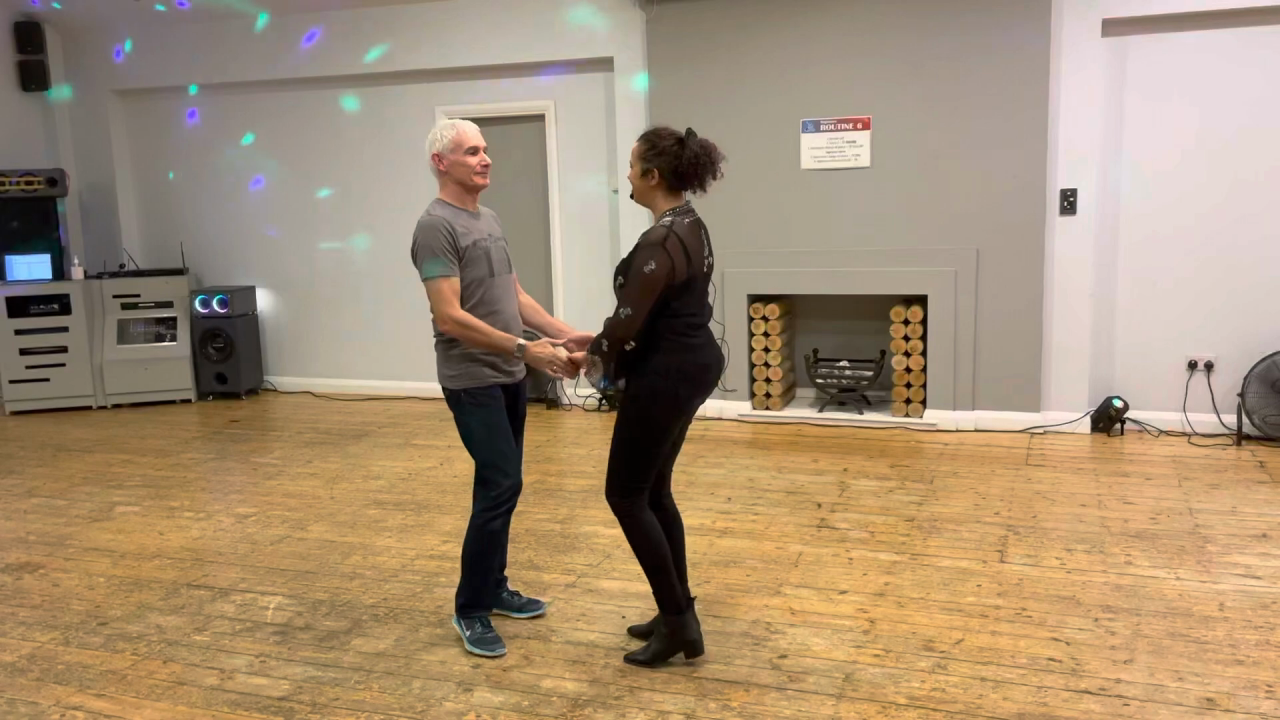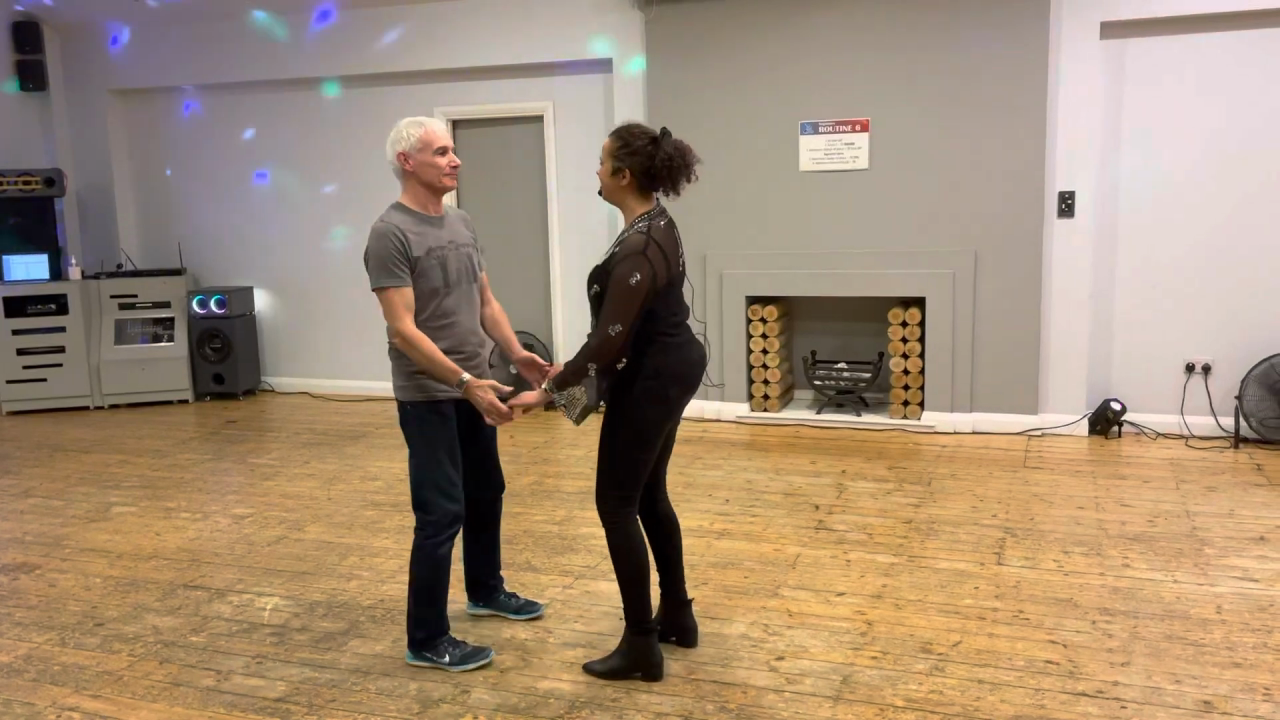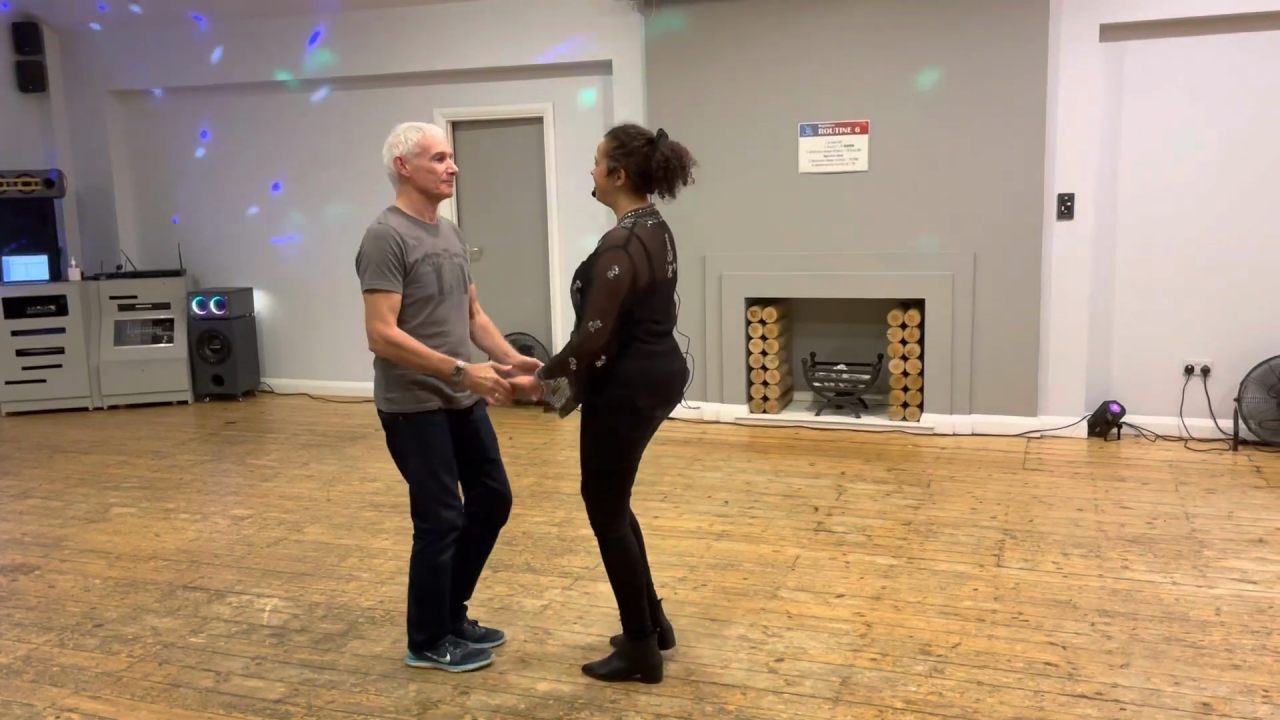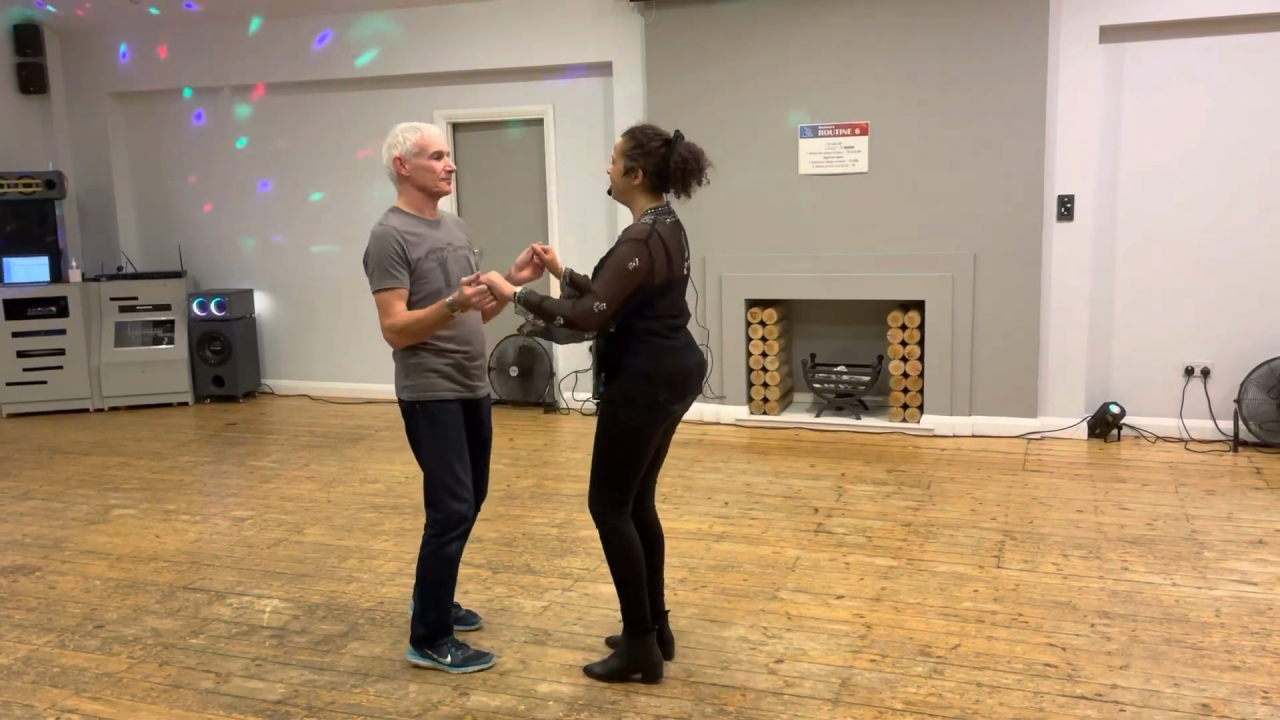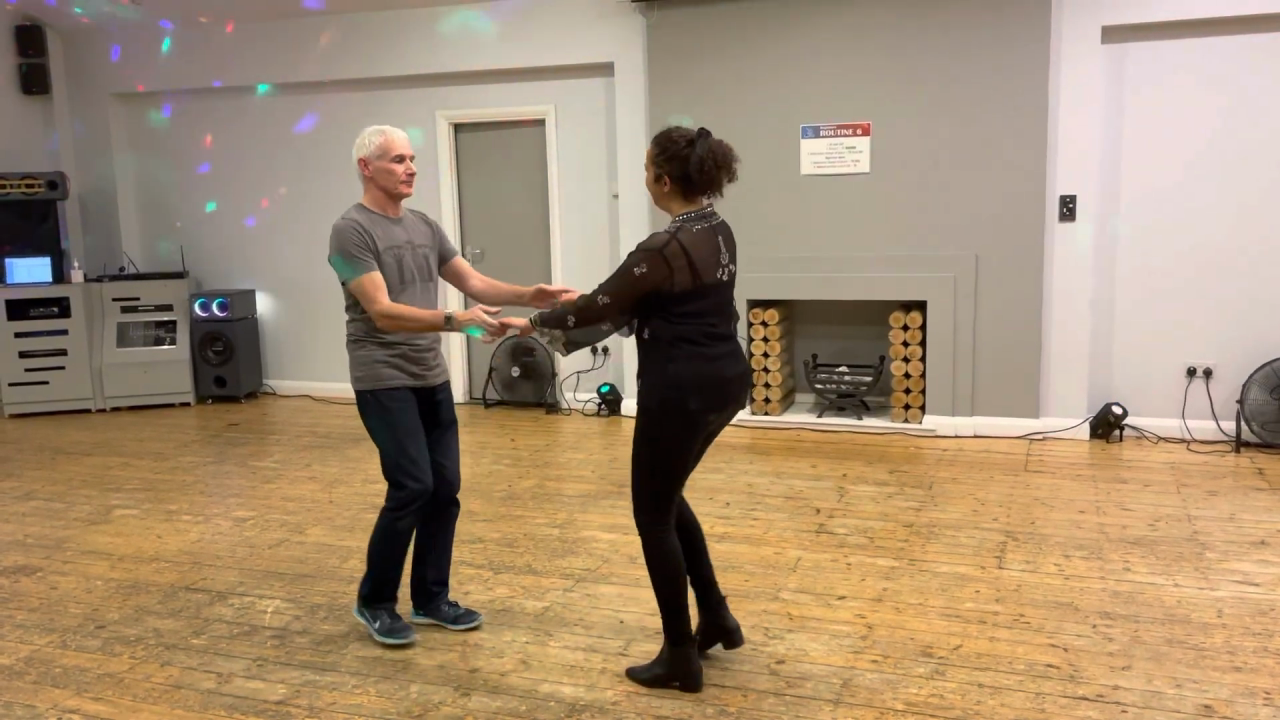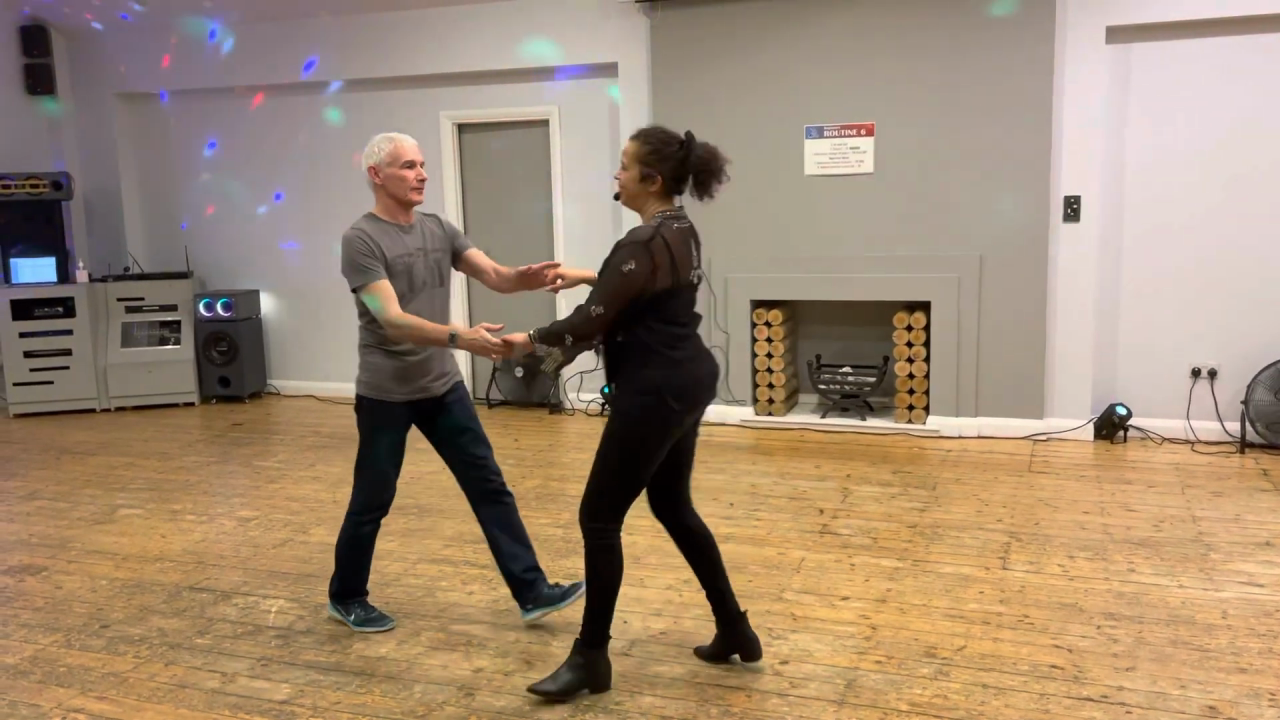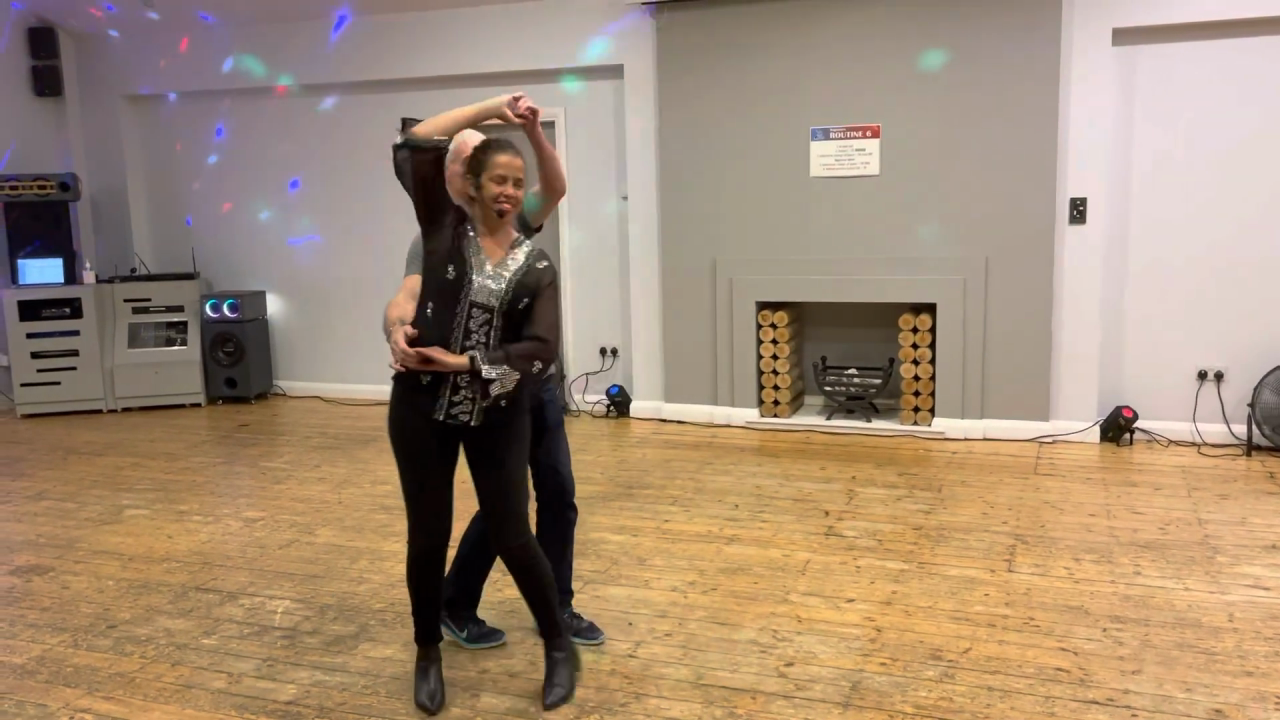
dt=0.7s
person 1, frame 1
left shoulder: (660, 240)
right shoulder: (691, 226)
left elbow: (628, 323)
left wrist: (591, 353)
right wrist: (601, 346)
left hip: (666, 377)
right hip: (693, 365)
left knee: (626, 494)
right knee: (653, 491)
left ankle: (678, 623)
right ankle: (676, 613)
person 1, frame 2
left shoulder: (636, 247)
right shoulder: (657, 223)
left elbow: (610, 341)
left wrist: (548, 392)
right wrist: (571, 369)
left hip: (650, 382)
right hip: (673, 367)
left knee: (616, 505)
right knee: (649, 494)
left ankle: (640, 646)
right ankle: (676, 615)
person 1, frame 3
left shoulder: (620, 243)
right shoulder: (657, 230)
left elbow: (595, 336)
left wrist: (542, 377)
right wrist: (558, 370)
left hip: (628, 387)
right hip: (659, 373)
left knee: (605, 511)
right knee: (608, 500)
left ankle: (640, 648)
right ankle: (650, 621)
person 1, frame 4
left shoulder: (641, 237)
right shoulder: (666, 226)
left elbow: (591, 315)
left wrist: (516, 294)
right wrist: (563, 272)
left hip: (645, 382)
right hip: (672, 373)
left knee: (609, 506)
right knee: (636, 503)
left ankle: (640, 644)
right ankle: (653, 627)
person 1, frame 5
left shoulder: (665, 248)
right shoulder: (718, 231)
left elbow: (603, 307)
left wrist: (532, 322)
right wrist: (581, 302)
left hip: (683, 389)
right hip: (726, 379)
left knee: (653, 514)
right knee: (664, 497)
left ankle: (681, 655)
right ankle: (714, 617)
person 1, frame 6
left shoulder: (645, 241)
right shoulder: (677, 231)
left elbow: (591, 322)
left wrist: (530, 338)
right wrist: (587, 277)
left hip: (656, 391)
right hip: (683, 380)
left knee: (598, 516)
right knee: (671, 506)
left ankle: (590, 658)
right ankle: (735, 631)
person 1, frame 7
left shoulder: (537, 263)
right shoulder: (445, 225)
left elbow: (542, 348)
right elbow: (412, 149)
left wrist: (466, 362)
right wrist: (485, 111)
left hip: (497, 414)
right hip: (423, 405)
left knee: (511, 537)
right knee: (428, 536)
left ankle: (559, 647)
right ankle: (427, 654)
person 2, frame 1
left shoulder: (489, 219)
right shoulder: (437, 226)
right elbow: (450, 317)
left wrist: (564, 332)
right wrist: (525, 349)
left hip: (508, 374)
right hip: (472, 380)
left knee: (503, 482)
right knee: (500, 484)
left ankle: (493, 587)
right ankle: (471, 609)
person 2, frame 2
left shoulder: (461, 222)
right shoulder: (391, 233)
left elbow: (485, 301)
right elbow: (403, 330)
left wrist: (515, 352)
right wrist: (466, 383)
left hip: (472, 386)
right hip: (427, 393)
left knee: (485, 489)
right knee: (441, 510)
left ankle: (485, 590)
right ankle: (427, 640)
person 2, frame 3
left shoulder: (450, 233)
right shoulder: (386, 237)
right elbow: (381, 334)
left wrist: (510, 358)
right wrist: (463, 371)
left hip: (464, 400)
right hip: (414, 405)
left knee: (493, 501)
right knee: (440, 520)
left ankle: (451, 616)
right ankle: (428, 642)
person 2, frame 4
left shoulder: (455, 226)
right shoulder: (390, 236)
right elbow: (395, 330)
left wrist: (511, 281)
right wrist: (456, 303)
left hip: (473, 388)
right hip: (430, 393)
left knee: (469, 501)
right knee: (452, 508)
left ankle: (432, 599)
right ankle: (430, 639)
person 2, frame 5
left shoulder: (424, 226)
right shoulder: (351, 231)
left elbow: (471, 281)
right elbow: (382, 311)
left wrist: (528, 296)
right wrist: (456, 321)
left hip: (432, 377)
right hip: (383, 381)
left knee: (445, 487)
right knee: (413, 487)
left ankle: (430, 597)
right ankle: (375, 602)
person 2, frame 6
left shoulder: (439, 229)
right shoulder: (361, 241)
left elbow: (494, 277)
right elbow: (391, 319)
left wrist: (527, 279)
right wrist: (461, 335)
left hip: (441, 386)
right hip: (386, 393)
left knee: (486, 482)
right knee: (374, 496)
left ankle: (531, 590)
right ankle: (346, 597)
person 2, frame 7
left shoulder: (512, 217)
left elbow: (554, 190)
right elbow: (404, 299)
left wrist: (535, 135)
right wrist: (398, 332)
left hip: (537, 379)
left knee: (559, 493)
left ankle: (557, 608)
right ankle: (455, 608)
